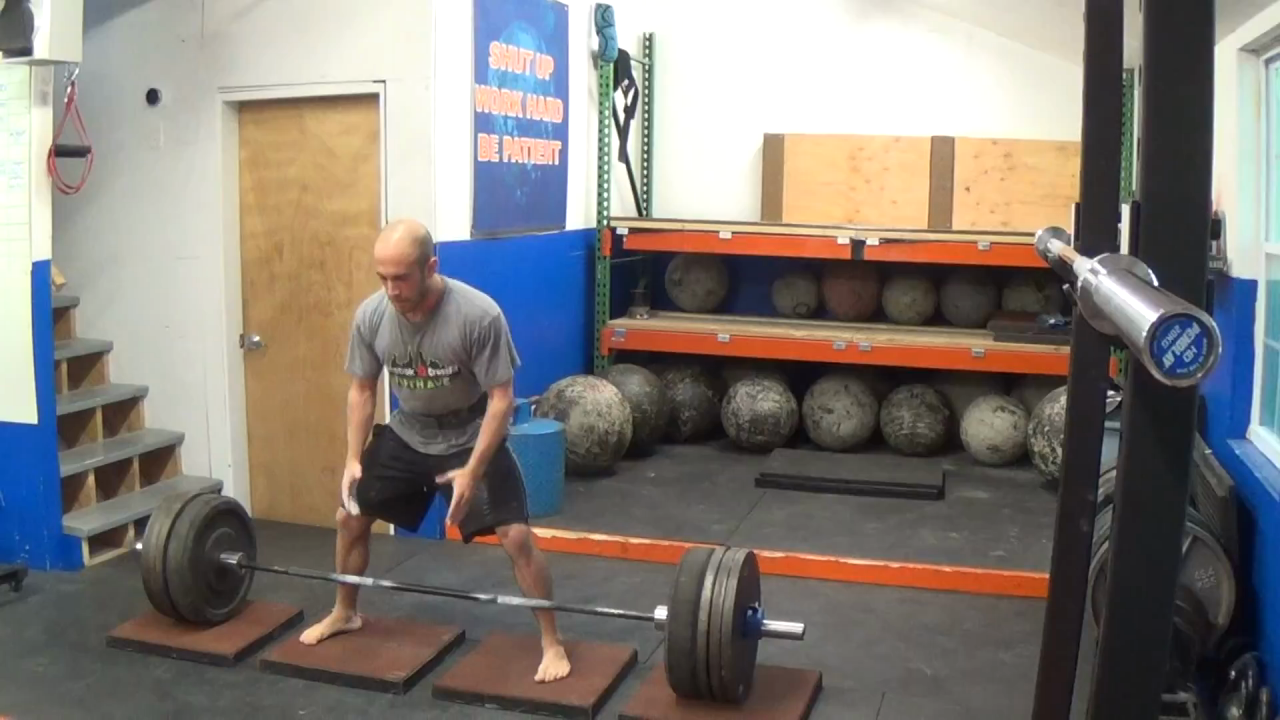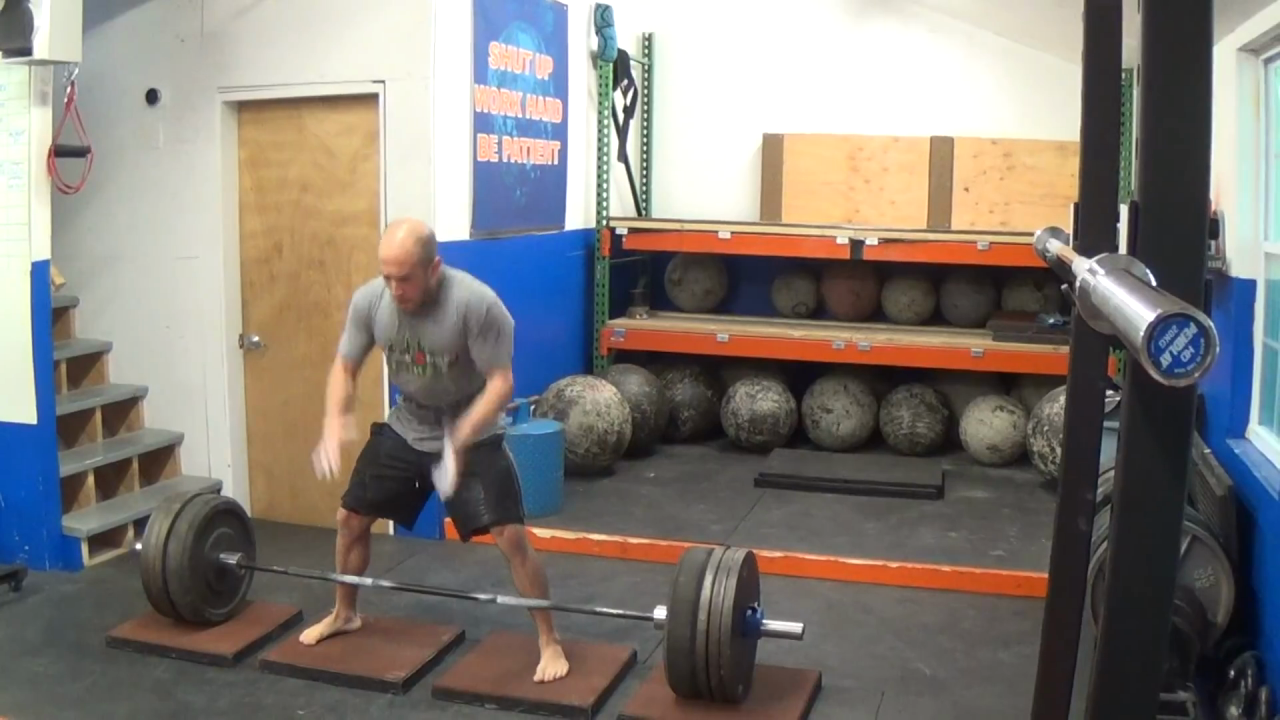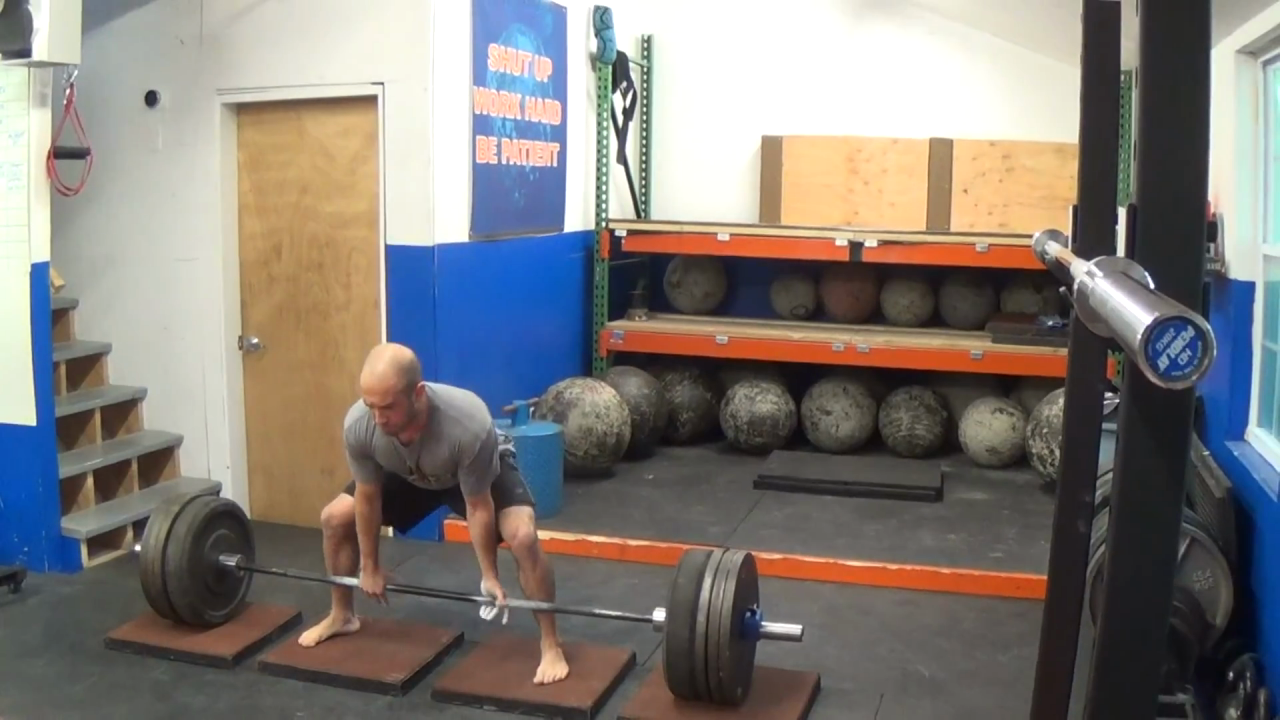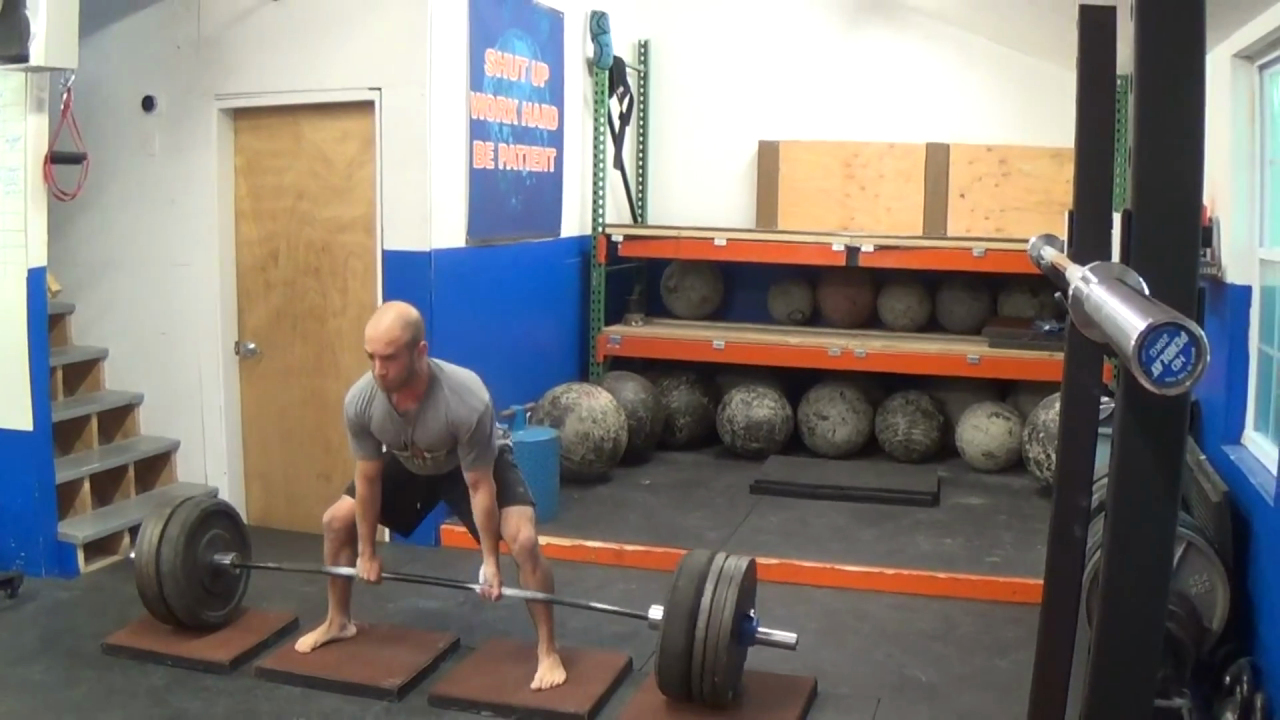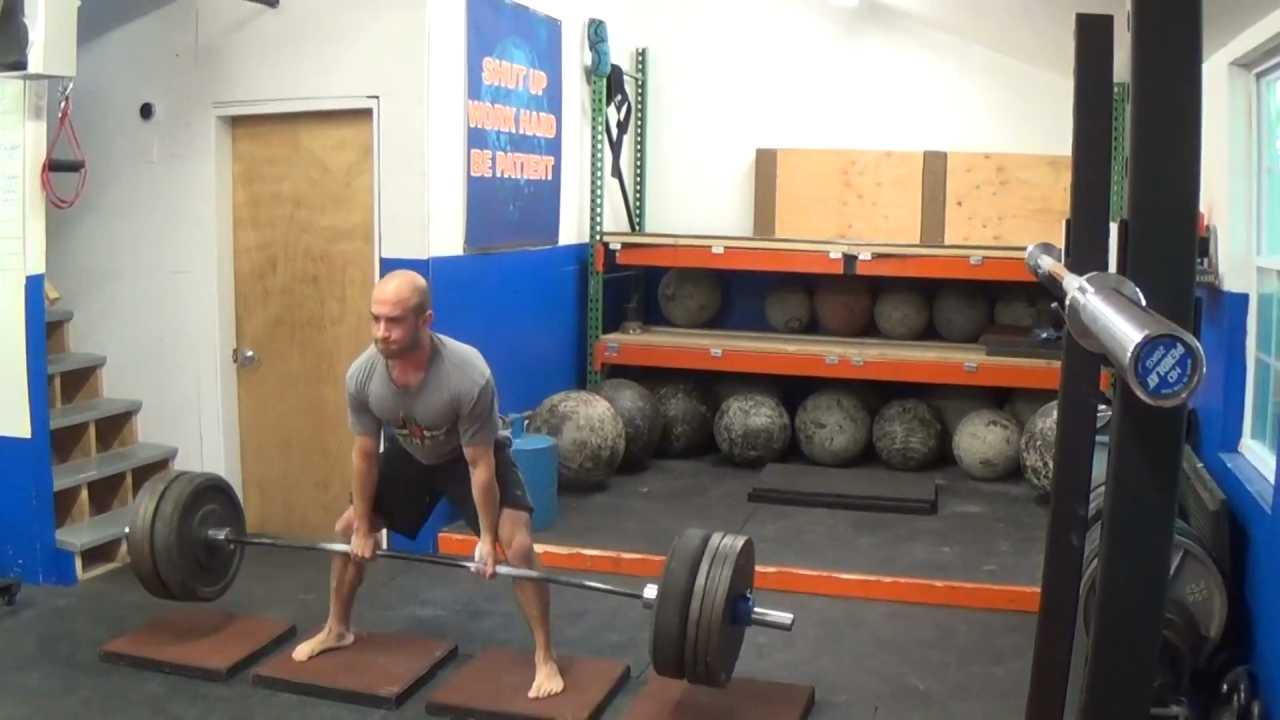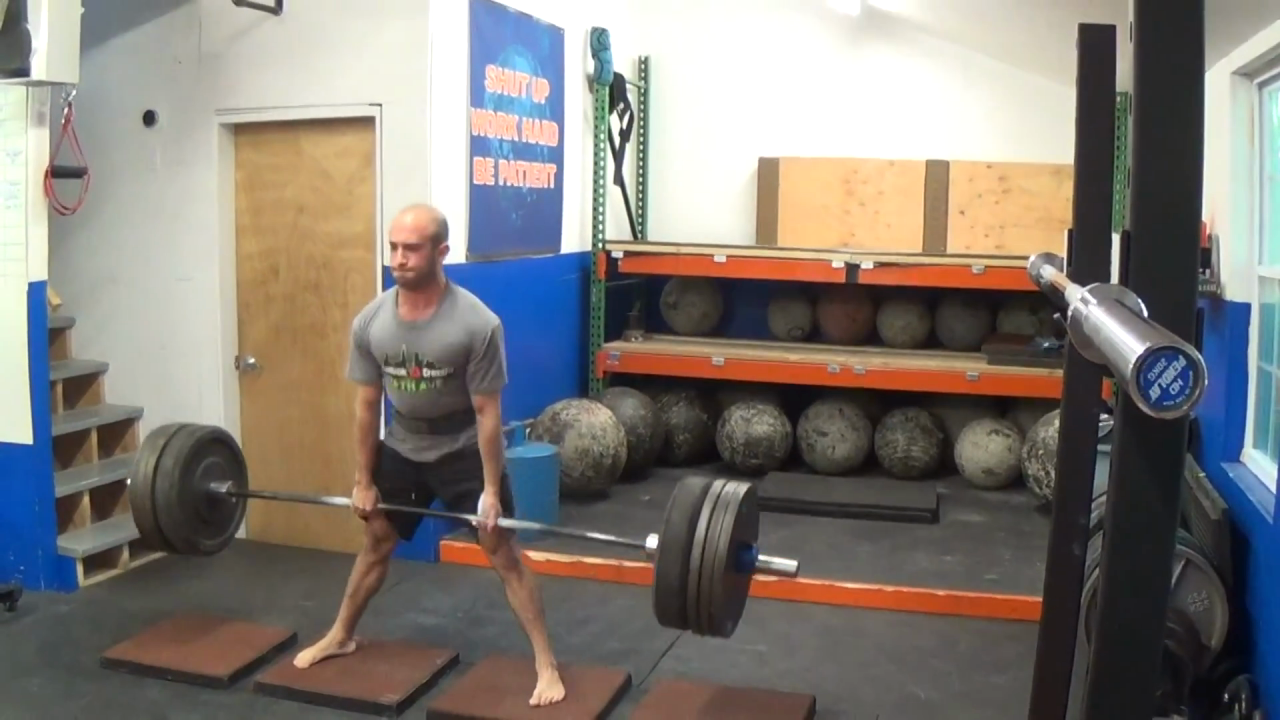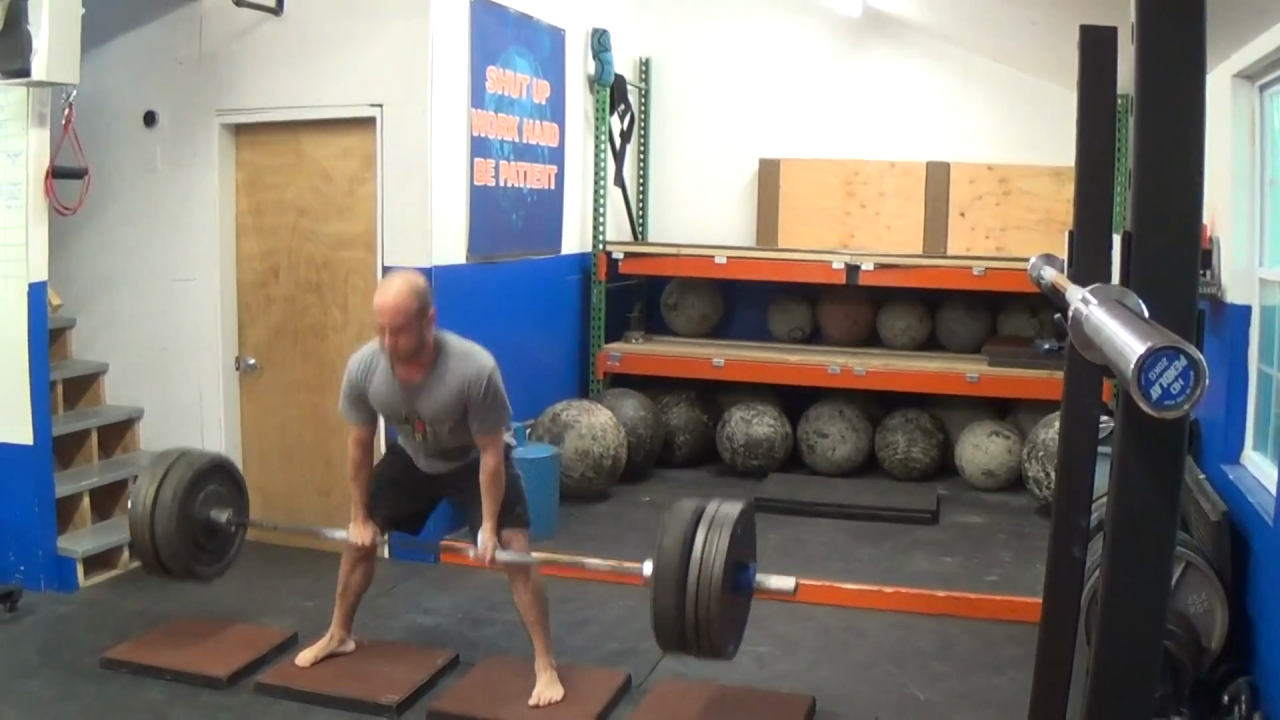
dt=0.3s
person 1, frame 1
left shoulder: (479, 314)
right shoulder: (371, 315)
left elbow: (501, 398)
right elbow: (361, 389)
left wrist: (473, 471)
right wrist: (352, 458)
left hip: (471, 437)
right hip: (405, 434)
left knee: (516, 538)
right knee: (350, 518)
left ankle: (552, 643)
right ankle: (344, 614)
person 1, frame 2
left shoulder: (476, 302)
right shoulder: (371, 298)
left elbow: (501, 383)
right elbow: (344, 369)
left wrist: (463, 433)
right wrist: (334, 422)
left hip: (472, 435)
right hip: (405, 428)
left knee: (510, 537)
right knee: (350, 519)
left ankle: (549, 642)
right ankle: (344, 615)
person 1, frame 3
left shoulder: (470, 424)
right shoulder: (358, 426)
left elbow: (478, 505)
right elbow: (368, 498)
left wrist: (489, 577)
right wrist: (370, 566)
left hip: (482, 470)
left knee: (522, 537)
right knee: (334, 520)
left ankle: (551, 646)
right ankle: (341, 616)
person 1, frame 4
left shoulder: (468, 401)
right shoulder: (360, 401)
left elbow: (479, 486)
right elbow: (368, 478)
left wrist: (490, 562)
right wrist: (367, 552)
left hip: (481, 462)
right hip: (407, 464)
left knee: (522, 539)
right knee: (336, 522)
left ankle: (547, 650)
right ankle: (338, 621)
person 1, frame 5
left shoulder: (468, 376)
right shoulder: (362, 375)
left elbow: (480, 464)
right elbow: (366, 453)
left wrist: (487, 539)
right wrist: (362, 527)
left hip: (474, 454)
right hip: (410, 454)
left knee: (516, 549)
right knee: (347, 532)
left ankle: (545, 660)
right ankle: (336, 630)
person 1, frame 6
left shoulder: (477, 323)
right shoulder: (370, 321)
left elbow: (487, 412)
right elbow: (367, 404)
left wrist: (492, 491)
right wrist: (363, 481)
left hip: (465, 450)
right hip: (401, 449)
left knee: (504, 555)
right knee: (374, 548)
left ankle: (546, 665)
right ankle: (340, 637)
person 1, frame 7
left shoulder: (474, 370)
right shoulder: (361, 369)
left elbow: (490, 451)
right elbow: (360, 446)
left wrist: (490, 528)
right wrist: (361, 518)
left hip: (473, 461)
right hip: (411, 458)
left knee: (514, 558)
right knee: (360, 541)
left ankle: (545, 666)
right ankle: (339, 635)
